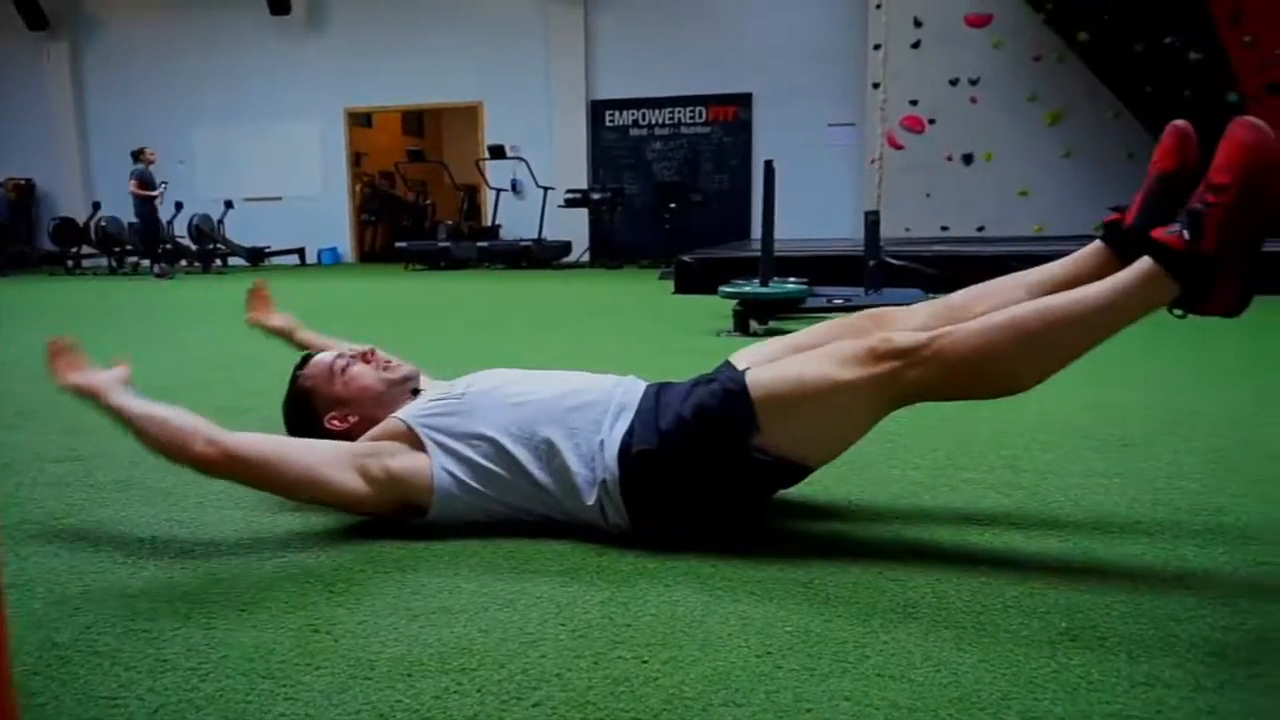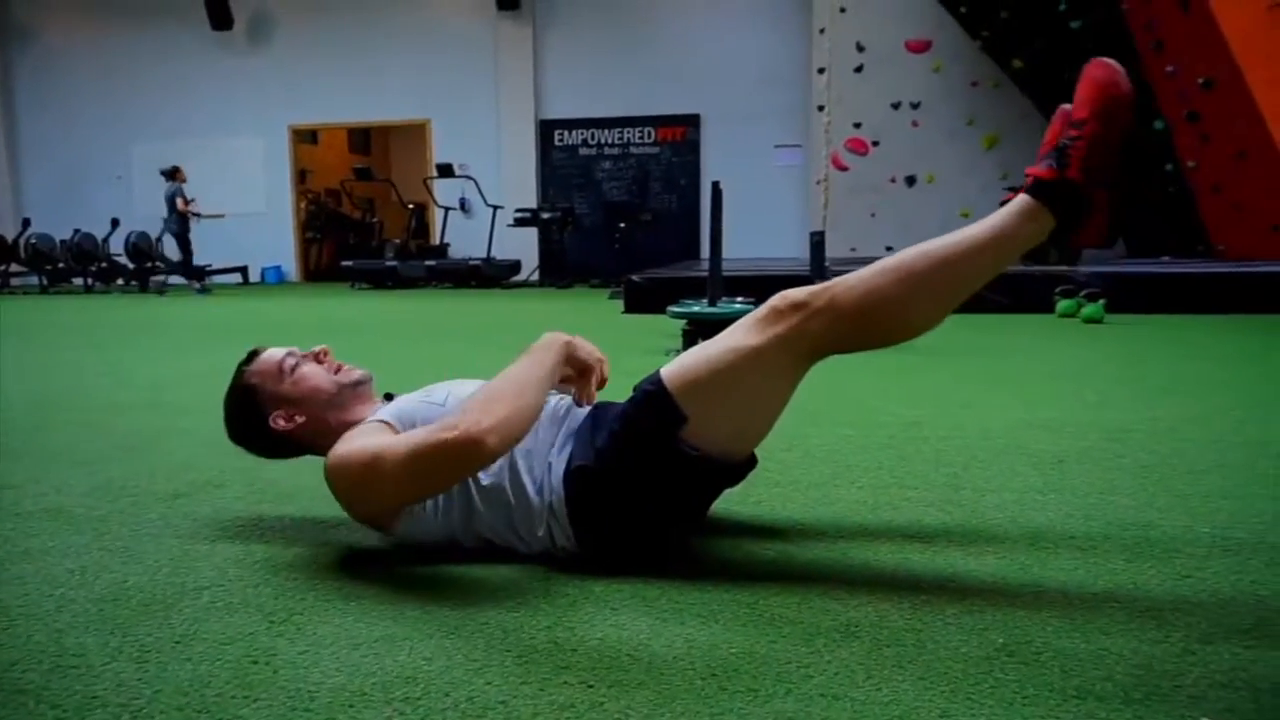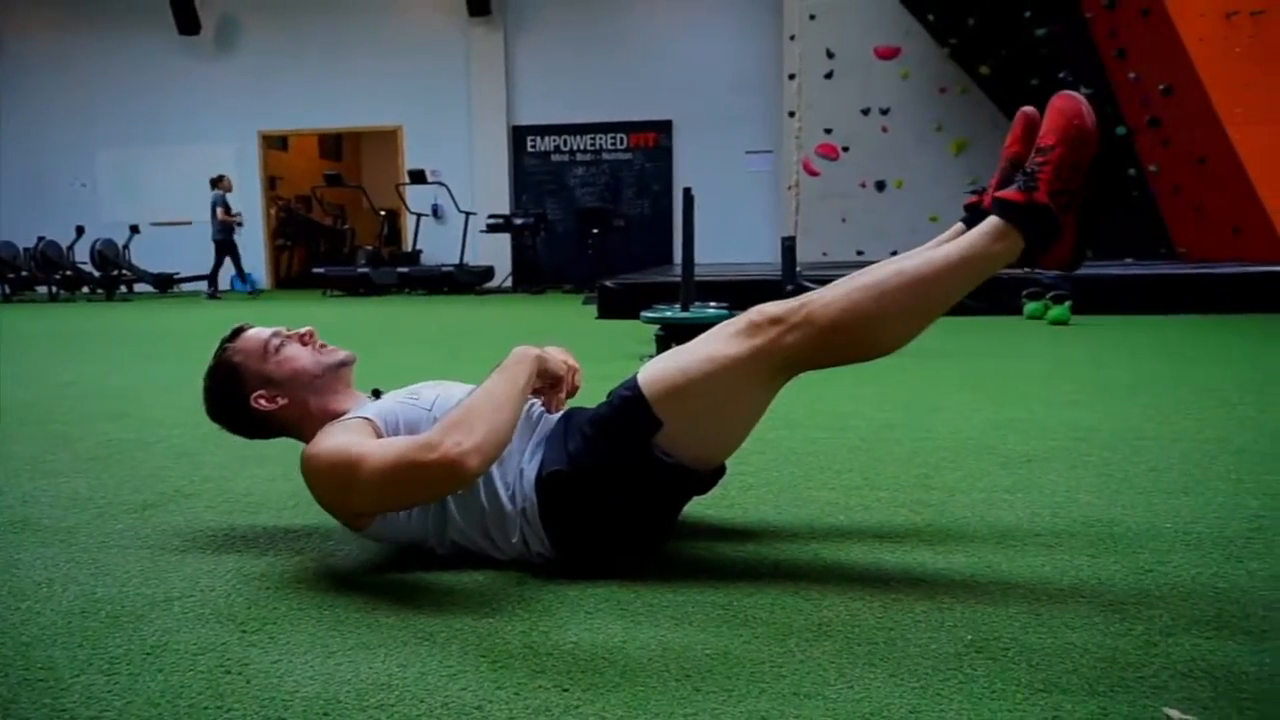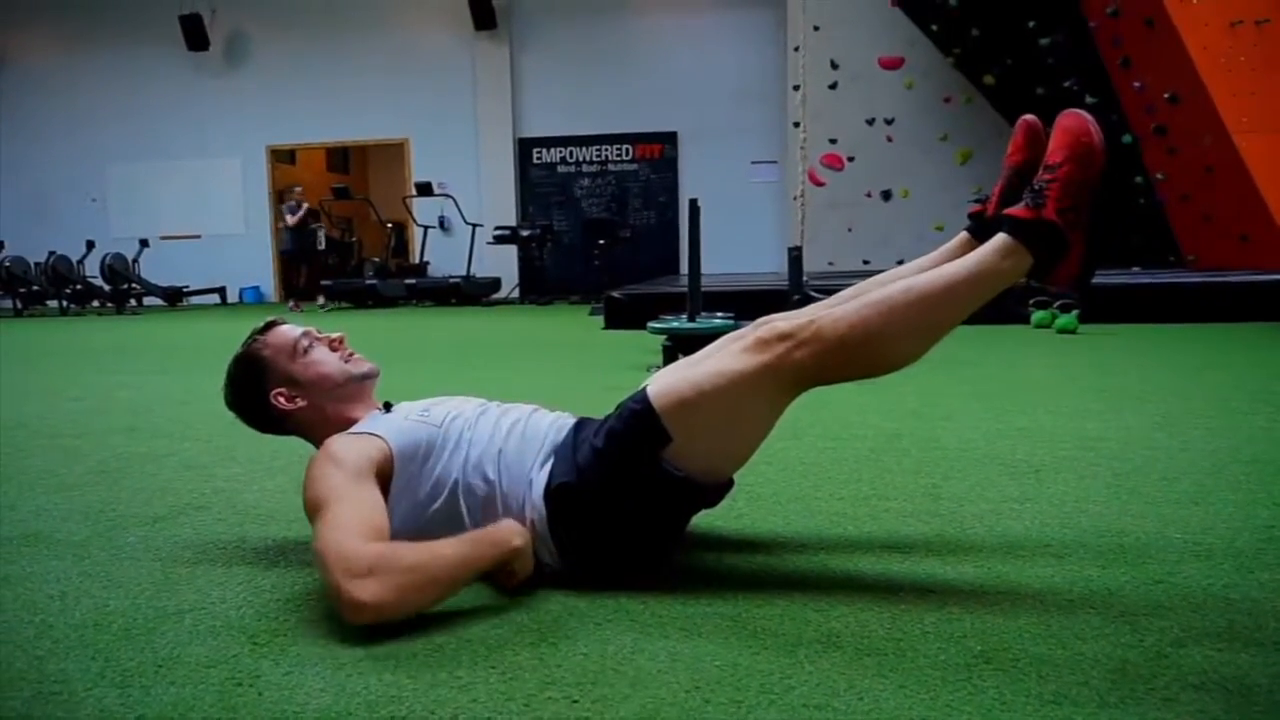
dt=1s
person 1, frame 1
left shoulder: (432, 408)
right shoulder: (379, 464)
left elbow: (378, 359)
right elbow: (216, 445)
left wrist: (284, 324)
right wrist: (108, 392)
left hip: (668, 417)
right hip: (661, 464)
left knee: (887, 326)
right knee: (901, 360)
left ankle: (1123, 252)
right ankle: (1178, 266)
person 1, frame 2
left shoulder: (400, 422)
right shoulder: (357, 466)
right elbow: (479, 438)
left wrist: (558, 362)
right wrist: (550, 351)
left hip: (613, 453)
right hip: (610, 488)
left knee: (806, 315)
right knee: (800, 316)
left ankle: (1033, 208)
right ankle: (1046, 203)
person 1, frame 3
left shoulder: (379, 415)
right shoulder: (334, 458)
right elbow: (456, 457)
left wrist: (538, 376)
right wrist: (521, 362)
left hip: (587, 456)
right hip: (583, 491)
left knee: (779, 321)
right knee: (781, 331)
left ankle: (988, 224)
right ankle: (1018, 227)
person 1, frame 4
left shoulder: (402, 427)
right shoulder: (344, 462)
right elbow: (364, 589)
right wrist: (497, 540)
left hip: (597, 466)
right hip: (592, 503)
left knee: (787, 332)
right knee: (791, 346)
left ankle: (987, 238)
right ankle: (1025, 245)
